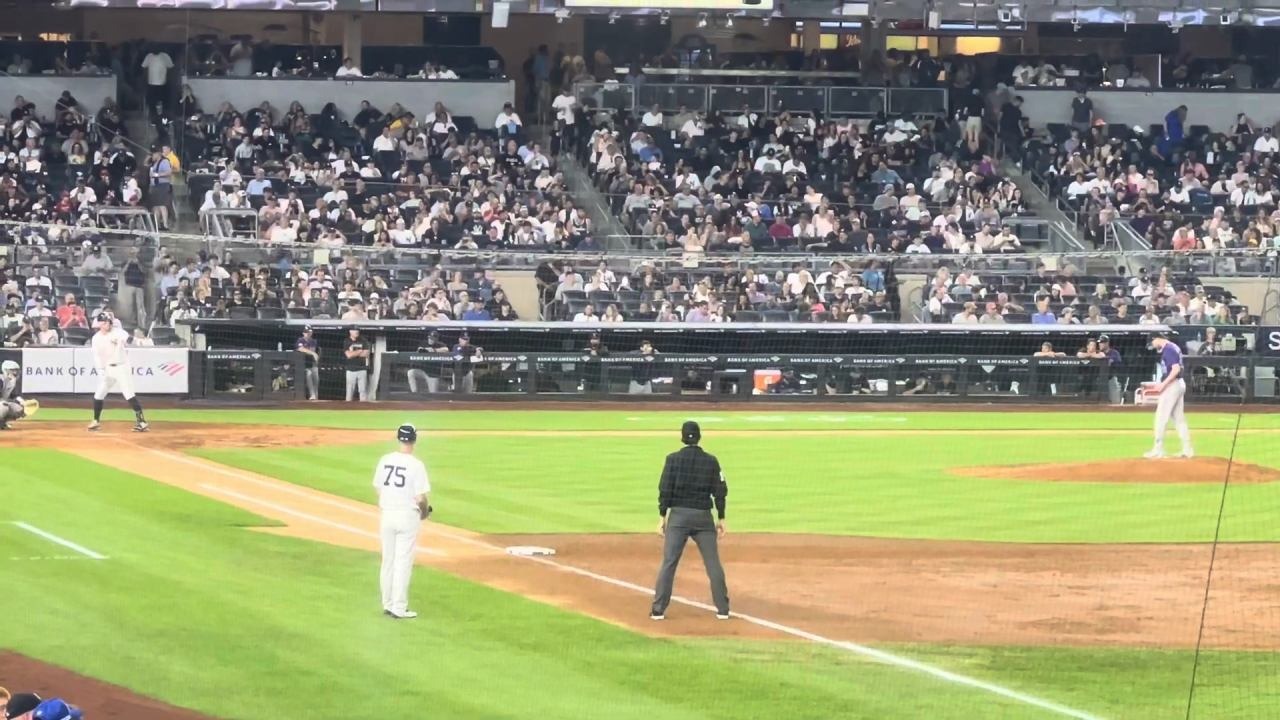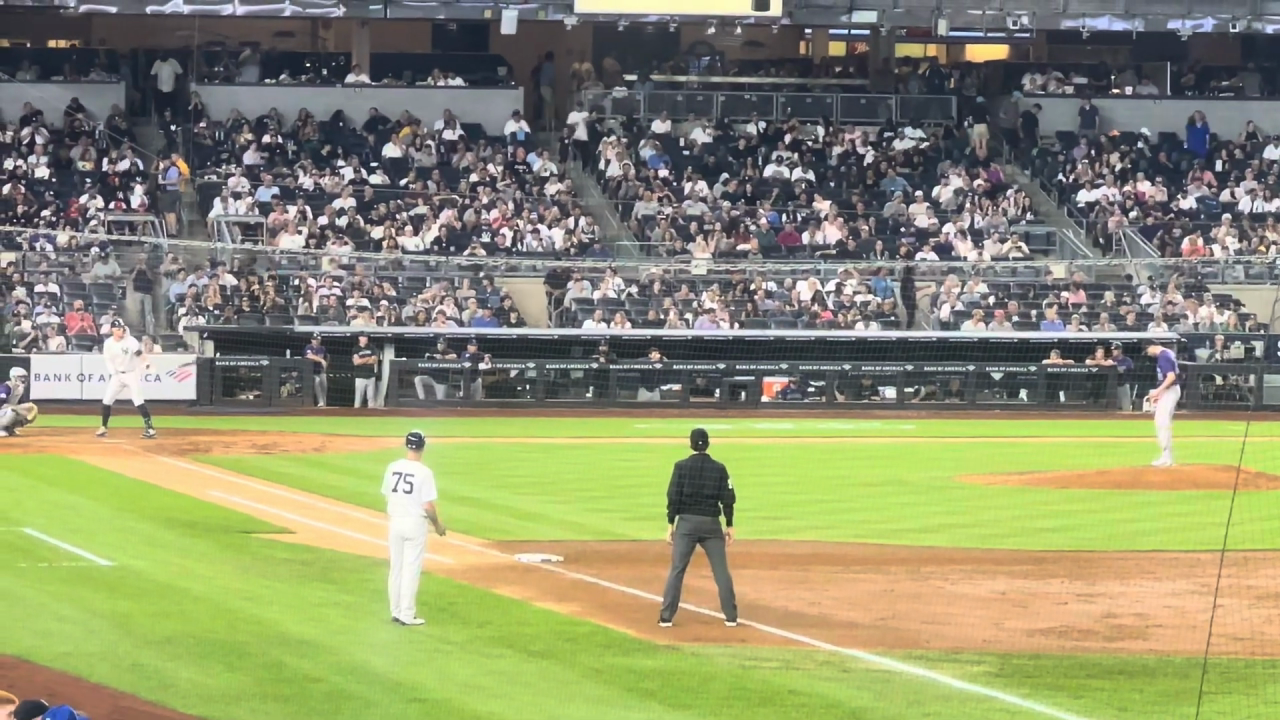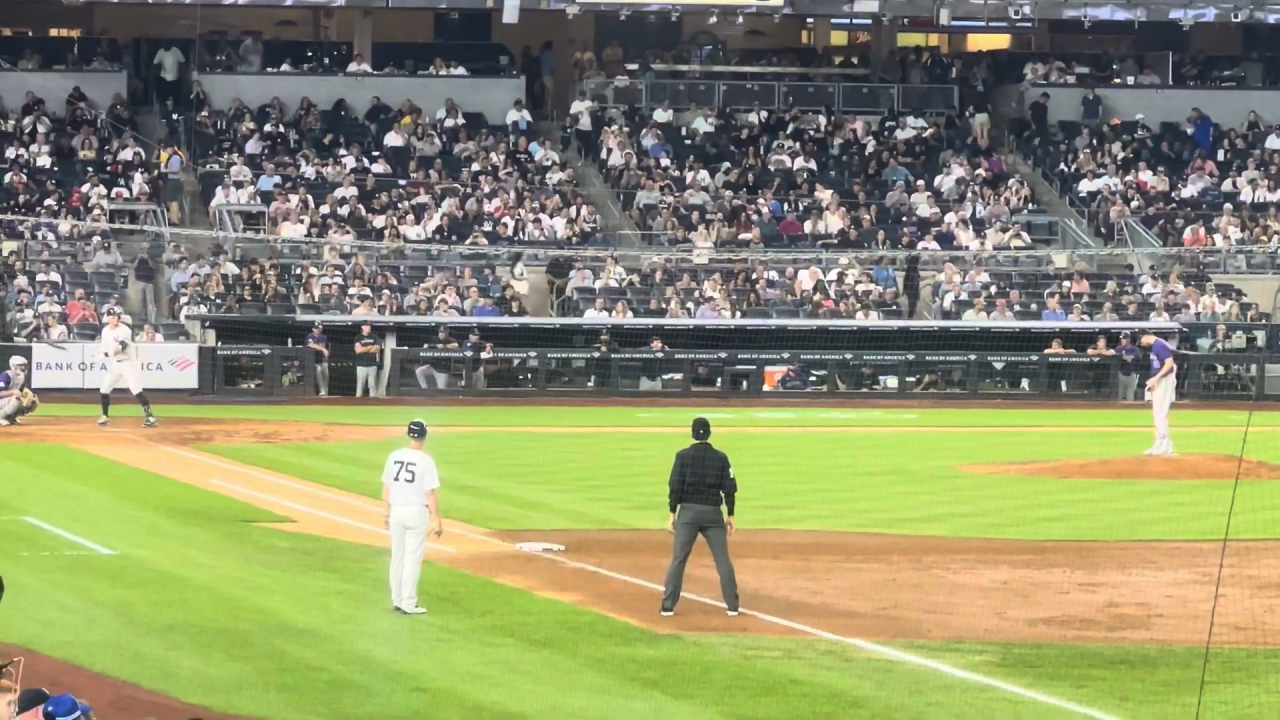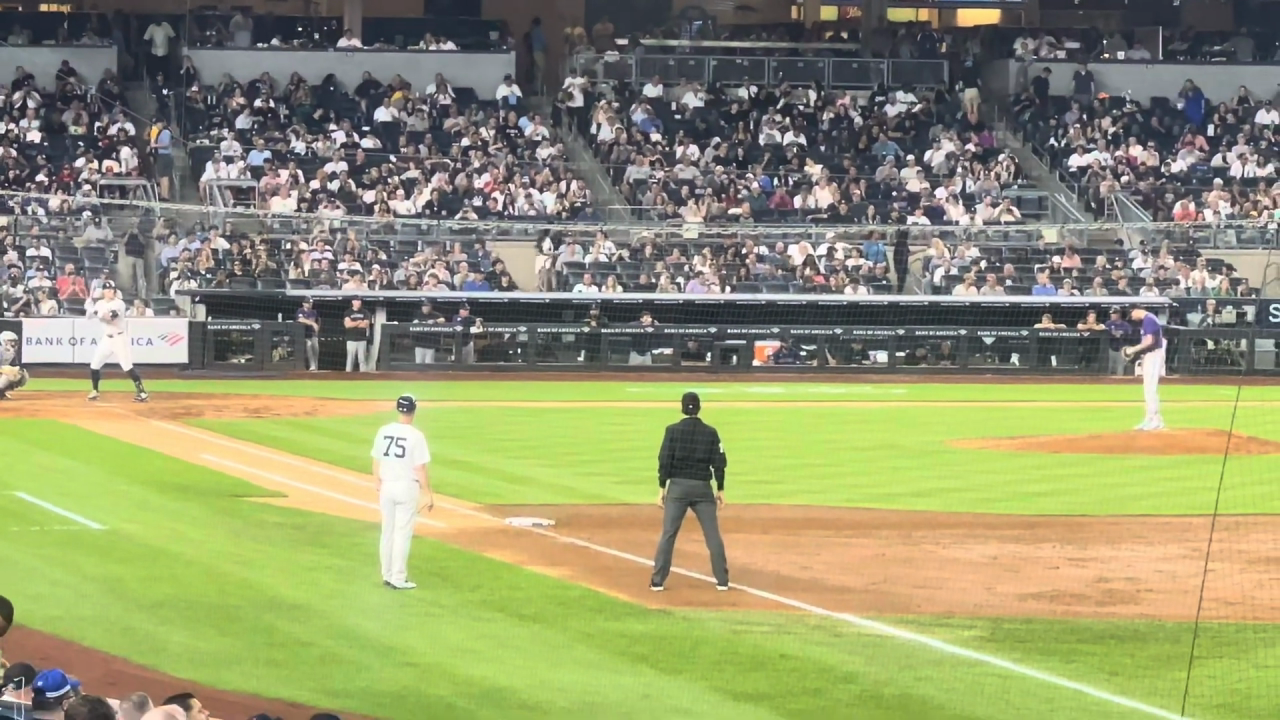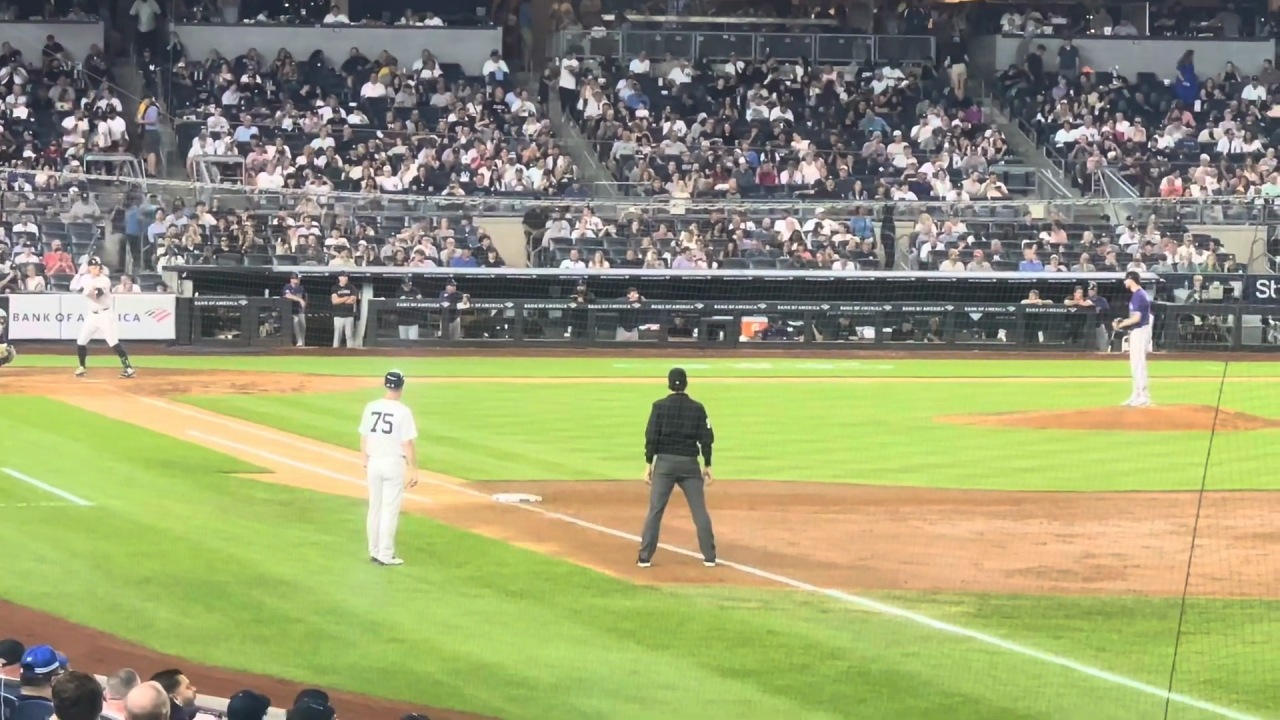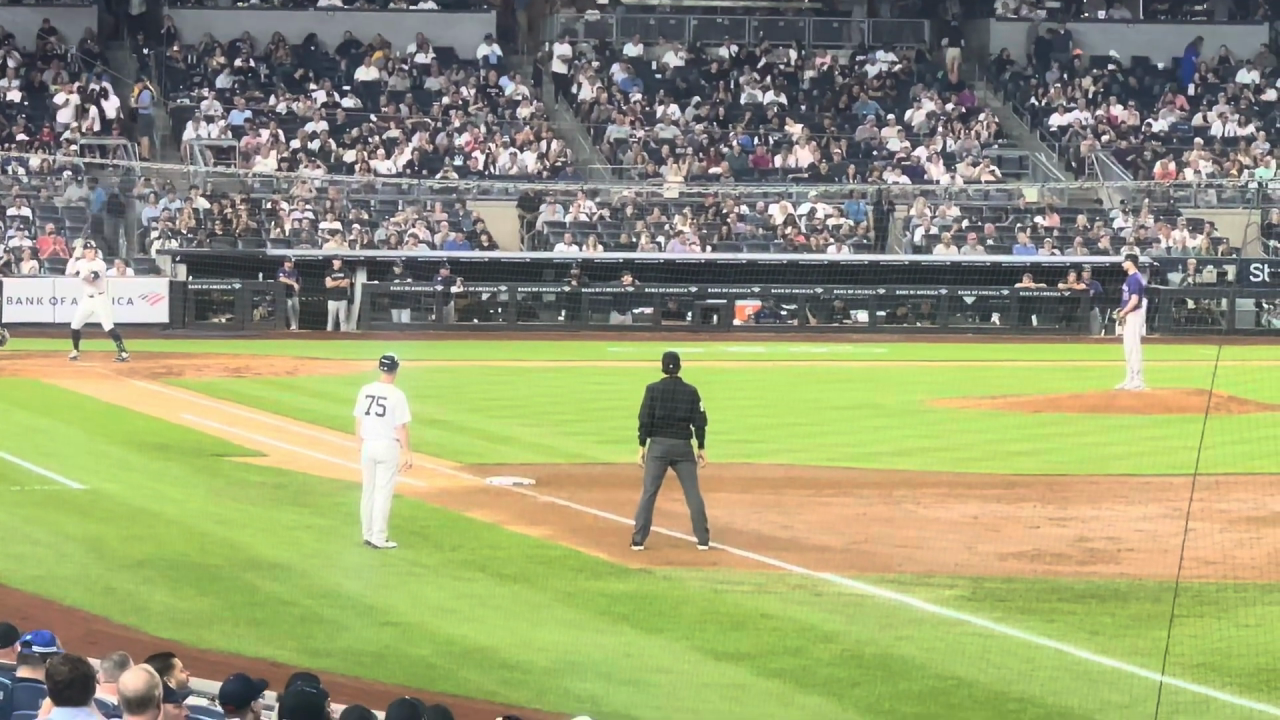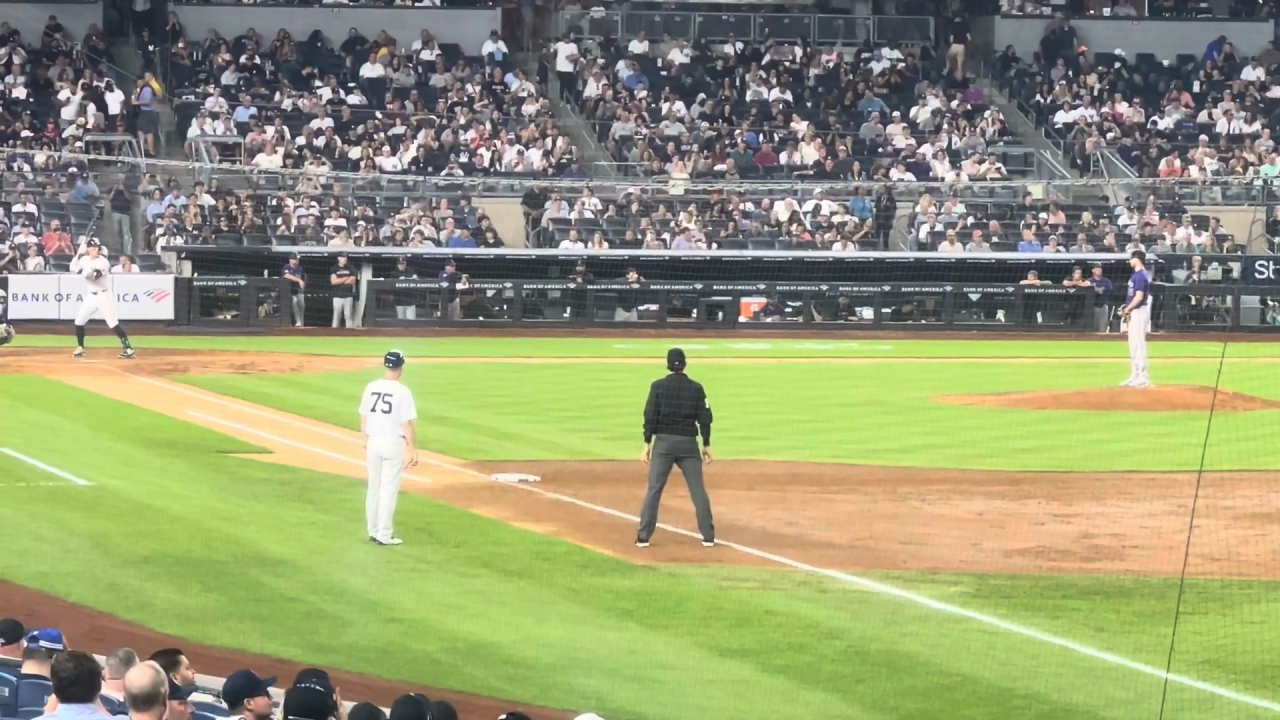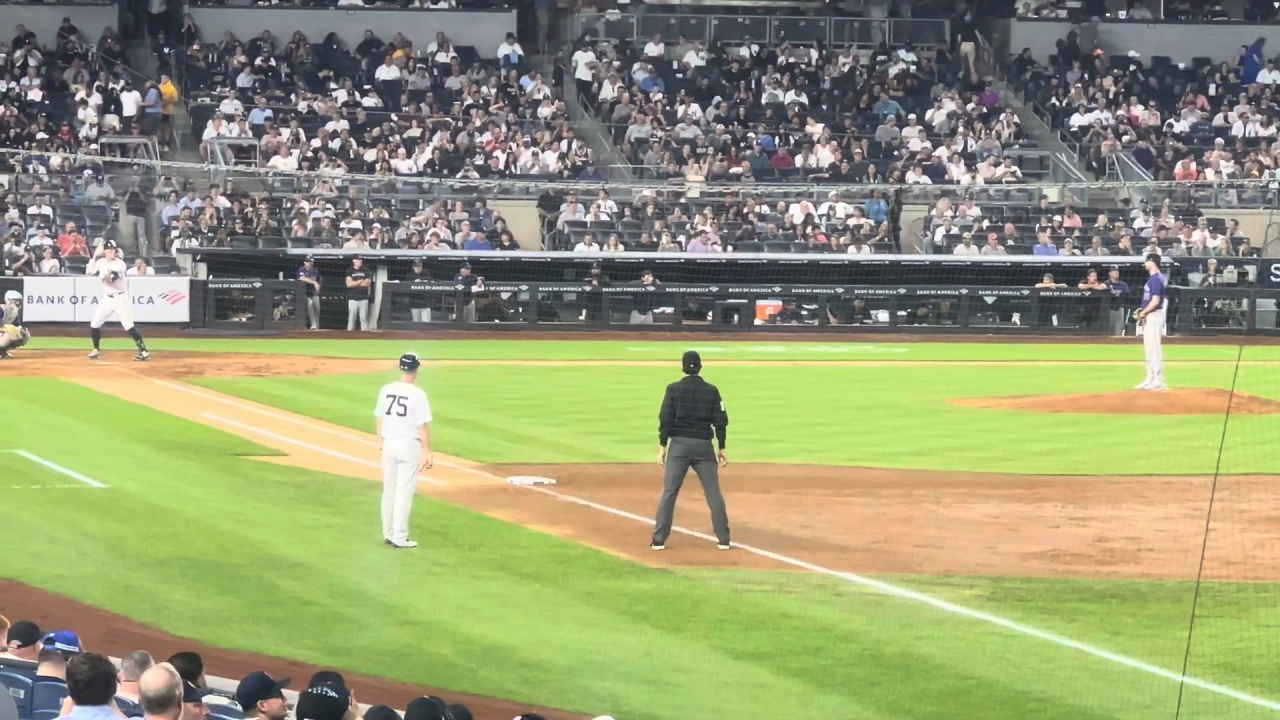
dt=0.5s
person 1, frame 1
left shoulder: (673, 459)
right shoulder: (711, 461)
left elbow: (665, 490)
right elbow: (719, 492)
left wrist: (663, 517)
right wrist: (721, 518)
left hip: (678, 515)
right hip: (703, 516)
left knee: (668, 563)
right knee: (713, 564)
left ankle: (658, 610)
right ankle: (723, 610)
person 1, frame 2
left shoulder: (681, 466)
right shoulder: (719, 468)
left elbow: (673, 498)
right elbow: (728, 500)
left wrist: (671, 525)
right wrist: (729, 525)
left hip: (686, 522)
right hip: (711, 523)
left knee: (677, 570)
right knee: (721, 571)
left ankle: (666, 617)
right ankle: (731, 617)
person 1, frame 3
left shoulder: (683, 455)
right shoulder: (721, 457)
left elbow: (675, 487)
right elbow: (729, 488)
left wrist: (672, 513)
right wrist: (730, 515)
left hip: (688, 511)
right hip: (713, 512)
left knee: (678, 559)
right knee: (723, 560)
left ankle: (668, 606)
right ankle: (732, 606)
person 1, frame 4
left shoulder: (673, 430)
right shoulder: (710, 432)
left elbow: (664, 462)
right elbow: (719, 463)
left wrist: (662, 488)
right wrist: (720, 489)
left hip: (678, 486)
right hip: (702, 487)
left knee: (668, 534)
right knee: (713, 535)
left ankle: (657, 581)
right ankle: (722, 581)
person 1, frame 5
left shoulder: (660, 406)
right shoulder: (697, 408)
left elbow: (652, 437)
right elbow: (706, 439)
left wrist: (649, 464)
right wrist: (707, 465)
left hip: (665, 462)
right hip: (689, 463)
left knee: (655, 510)
right knee: (700, 511)
left ankle: (644, 557)
right ankle: (710, 556)
person 1, frame 6
left shoulder: (653, 389)
right shoulder: (690, 391)
left elbow: (645, 420)
right elbow: (699, 422)
left wrist: (642, 447)
right wrist: (700, 448)
left hip: (658, 445)
right hip: (683, 446)
left knee: (648, 493)
right knee: (693, 494)
left ankle: (638, 541)
right ankle: (703, 540)
person 1, frame 7
left shoulder: (658, 386)
right shoulder: (696, 388)
left elbow: (650, 417)
right elbow: (705, 419)
left wrist: (647, 444)
right wrist: (706, 445)
left hip: (663, 442)
right hip: (688, 443)
left knee: (653, 489)
right knee: (698, 490)
left ankle: (643, 537)
right ankle: (708, 537)
person 1, frame 8
left shoulder: (674, 389)
right shoulder: (711, 391)
left elbow: (665, 420)
right elbow: (720, 422)
left wrist: (663, 447)
right wrist: (722, 448)
left hip: (679, 445)
right hip: (704, 446)
left knee: (669, 492)
right knee: (714, 494)
left ankle: (659, 540)
right ankle: (723, 540)
person 2, frame 1
left shoulder: (384, 461)
right shoulder: (416, 465)
left elbow: (379, 491)
right elbow: (420, 498)
right wrist: (425, 512)
left hip: (387, 515)
right hip: (407, 516)
left knee: (388, 561)
right knee: (403, 562)
left ankle: (387, 604)
right ankle: (399, 608)
person 2, frame 2
left shoulder: (392, 468)
right shoulder: (424, 472)
left elbow: (387, 498)
right elbow: (428, 505)
right wrist: (437, 525)
left hip: (395, 522)
right hip: (415, 523)
left knee: (396, 568)
right knee: (411, 570)
left ankle: (396, 612)
right ankle: (407, 615)
person 2, frame 3
left shoulder: (394, 456)
right shoulder: (426, 460)
left elbow: (386, 488)
right elbow: (430, 493)
left wrist: (387, 512)
right wrist: (437, 520)
left hip: (397, 511)
right hip: (417, 512)
left knee: (397, 557)
right knee: (412, 559)
left ankle: (397, 601)
right ankle: (408, 604)
person 2, frame 4
left shoulder: (383, 431)
right shoulder: (415, 435)
left elbow: (376, 463)
right elbow: (421, 468)
left wrist: (379, 486)
right wrist: (428, 494)
left hip: (387, 486)
right hip: (407, 487)
left knee: (387, 532)
right knee: (403, 534)
left ankle: (387, 576)
right ankle: (398, 579)
person 2, frame 5
left shoulder: (371, 407)
right shoulder: (403, 411)
left elbow: (364, 438)
right elbow: (407, 444)
left wrist: (366, 462)
right wrist: (413, 469)
left hip: (374, 462)
right hip: (394, 463)
left knee: (375, 508)
right knee: (390, 510)
left ankle: (374, 552)
right ankle: (385, 555)
person 2, frame 6
left shoulder: (365, 390)
right shoulder: (396, 395)
left elbow: (358, 421)
right elbow: (401, 428)
right wrist: (407, 453)
left hip: (368, 445)
right hip: (388, 447)
left knee: (368, 491)
right knee: (383, 493)
left ankle: (368, 535)
right ankle: (379, 539)
person 2, frame 7
left shoulder: (370, 387)
right shoulder: (402, 391)
left elbow: (363, 418)
right elbow: (407, 424)
left wrist: (366, 441)
right wrist: (412, 449)
left hip: (373, 442)
right hip: (394, 444)
left knee: (373, 488)
right knee: (388, 490)
left ankle: (373, 531)
right ankle: (384, 535)
person 2, frame 8
left shoulder: (386, 390)
right shoulder: (418, 394)
left elbow: (379, 420)
right elbow: (422, 426)
left wrist: (381, 443)
right wrist: (427, 452)
left hip: (389, 445)
right hip: (409, 446)
left knee: (389, 491)
right knee: (404, 492)
left ankle: (388, 534)
right ankle: (400, 538)
